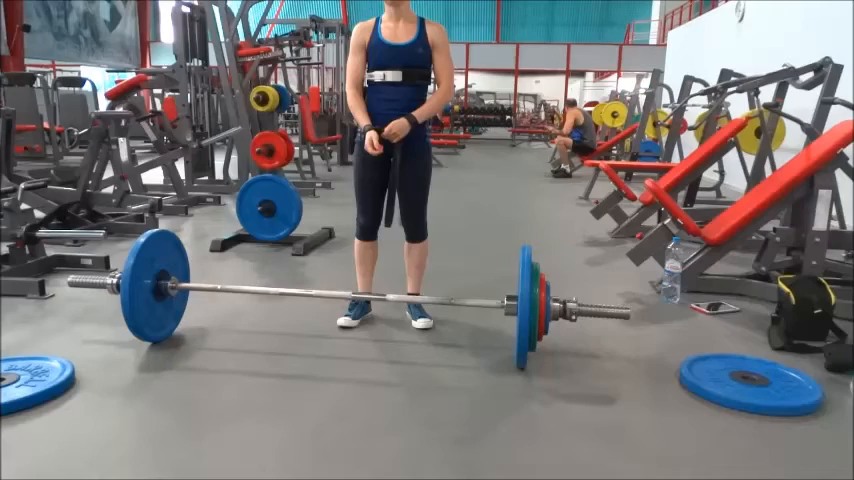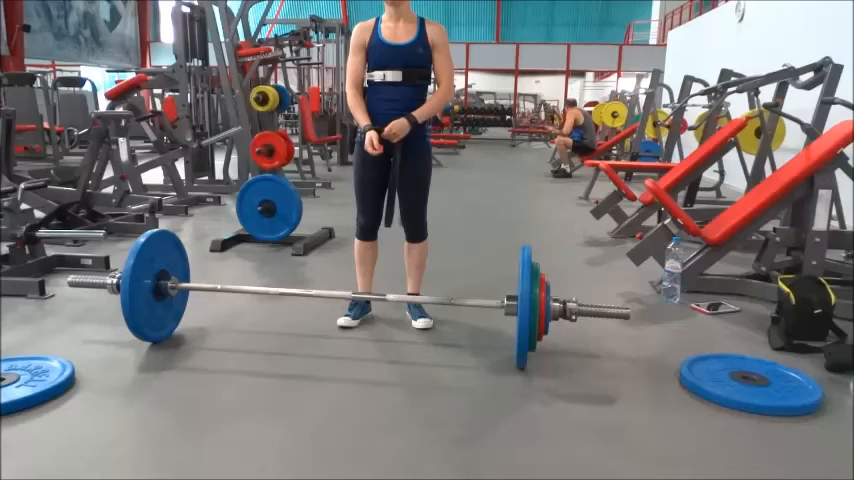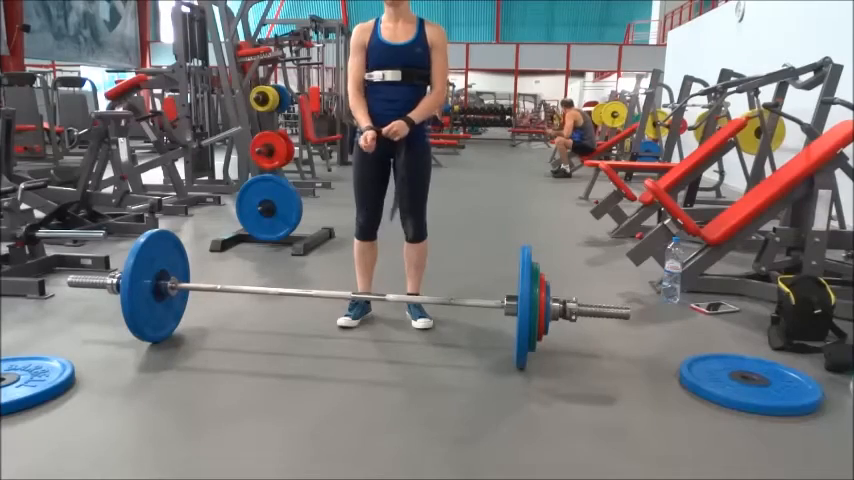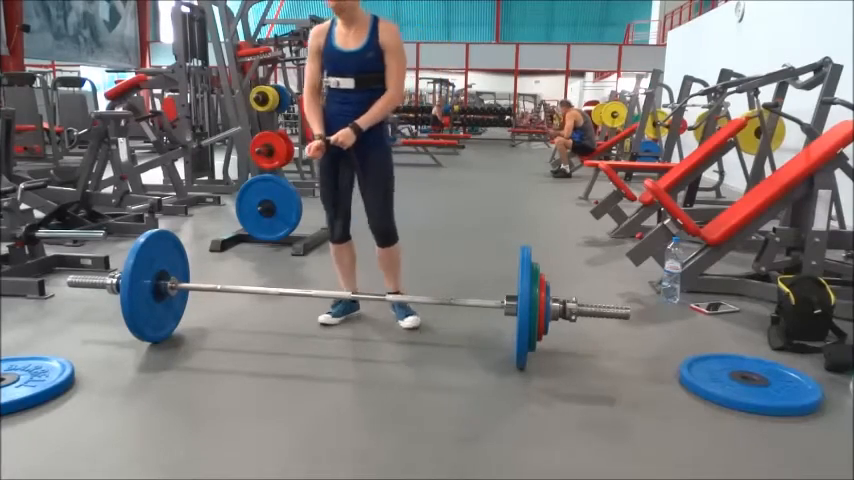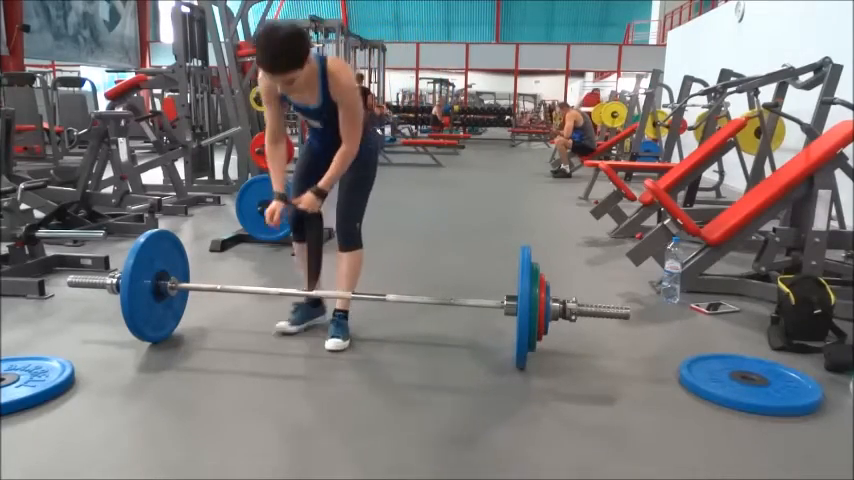
dt=0.7s
person 1, frame 1
left shoulder: (433, 32)
right shoulder: (364, 31)
left elbow: (446, 88)
right elbow: (353, 88)
left wrist: (410, 120)
right wrist: (367, 127)
left hip: (413, 141)
right hip: (371, 139)
left knee: (414, 222)
right knee: (367, 221)
left ankle: (413, 300)
right ankle: (362, 298)
person 1, frame 2
left shoulder: (432, 32)
right shoulder: (363, 31)
left elbow: (446, 88)
right elbow: (352, 88)
left wrist: (411, 120)
right wrist: (367, 128)
left hip: (413, 140)
right hip: (371, 139)
left knee: (414, 222)
right knee: (366, 221)
left ankle: (413, 300)
right ankle: (362, 299)
person 1, frame 3
left shoulder: (432, 33)
right shoulder: (363, 32)
left elbow: (439, 90)
right elbow: (354, 89)
left wrist: (408, 122)
right wrist: (366, 127)
left hip: (412, 138)
right hip: (370, 137)
left knee: (414, 221)
right knee: (366, 221)
left ankle: (413, 300)
right ankle: (362, 298)
person 1, frame 4
left shoulder: (385, 32)
right shoulder: (319, 34)
left elbow: (395, 92)
right elbow: (311, 93)
left wrist: (356, 128)
right wrist: (318, 134)
left hip: (371, 140)
right hip: (332, 141)
left knee: (381, 223)
right knee: (336, 224)
left ankle: (395, 297)
right ankle: (349, 297)
person 1, frame 5
left shoulder: (339, 77)
right shoulder: (269, 79)
left elbow: (350, 144)
right elbow: (275, 139)
left wrist: (319, 192)
right wrist: (279, 195)
left hip: (357, 149)
right hip: (317, 145)
left knee: (347, 226)
right knee: (299, 219)
left ankle: (341, 314)
right ankle: (312, 301)
